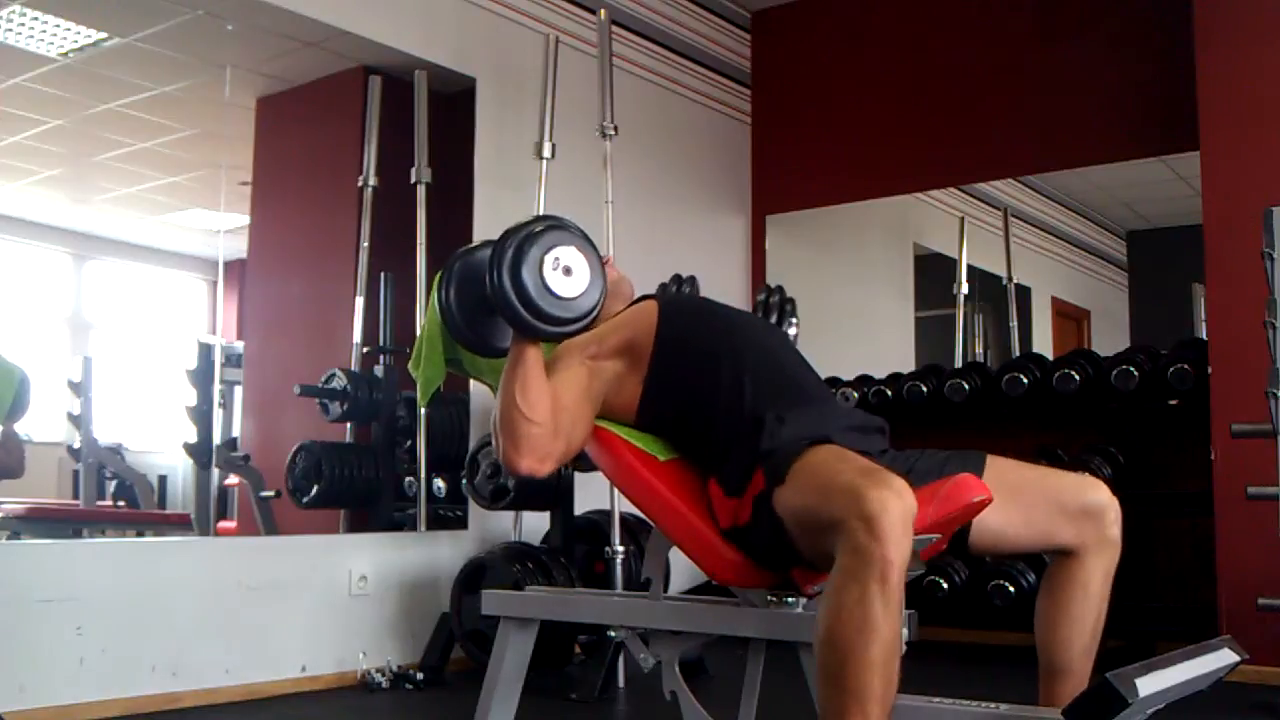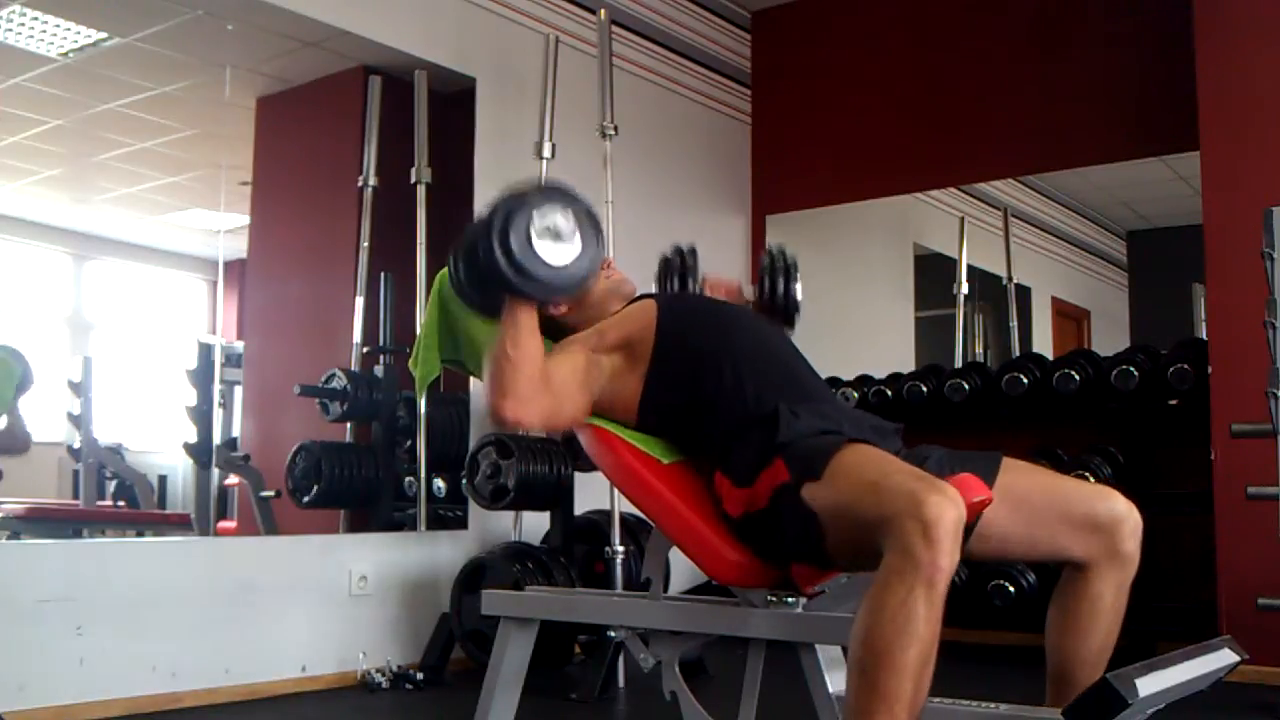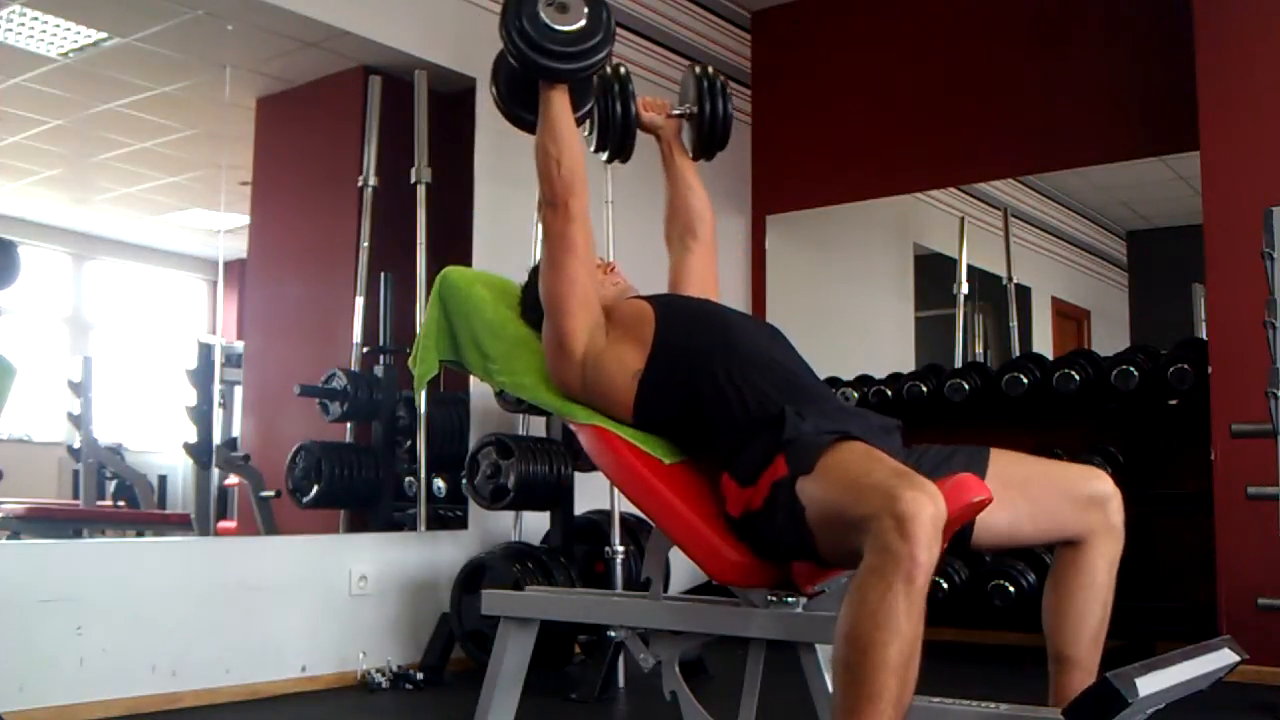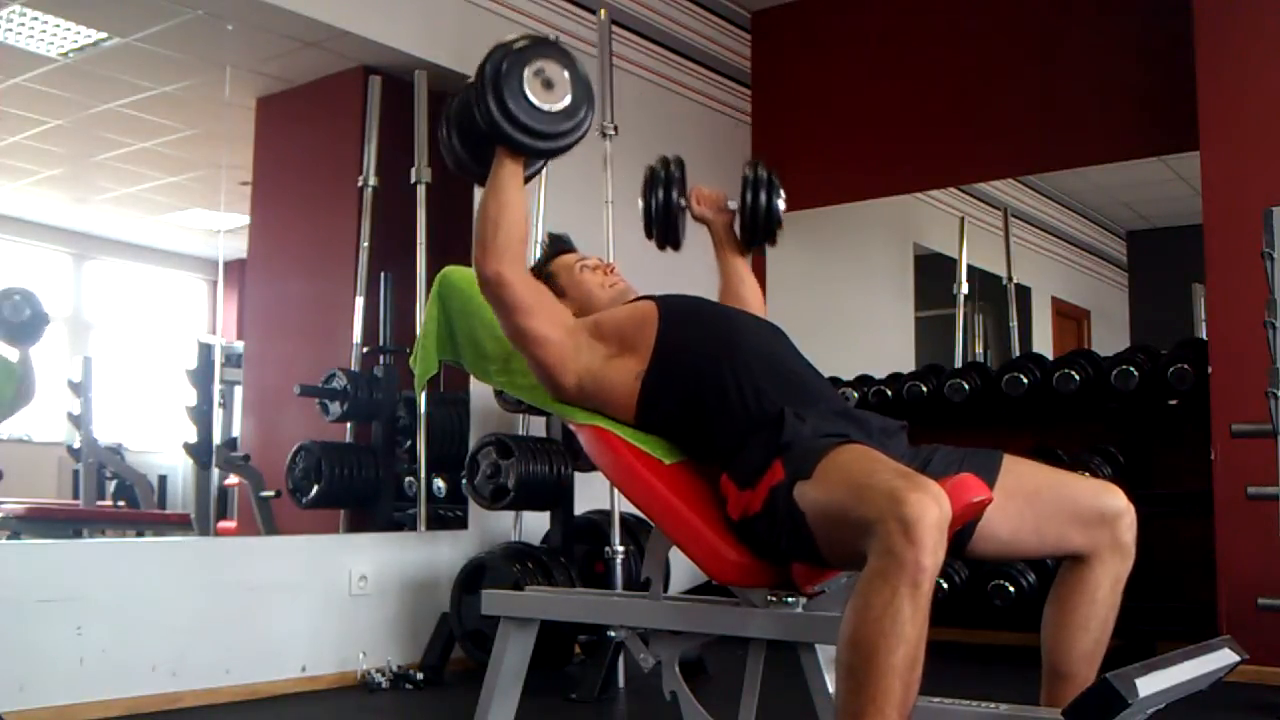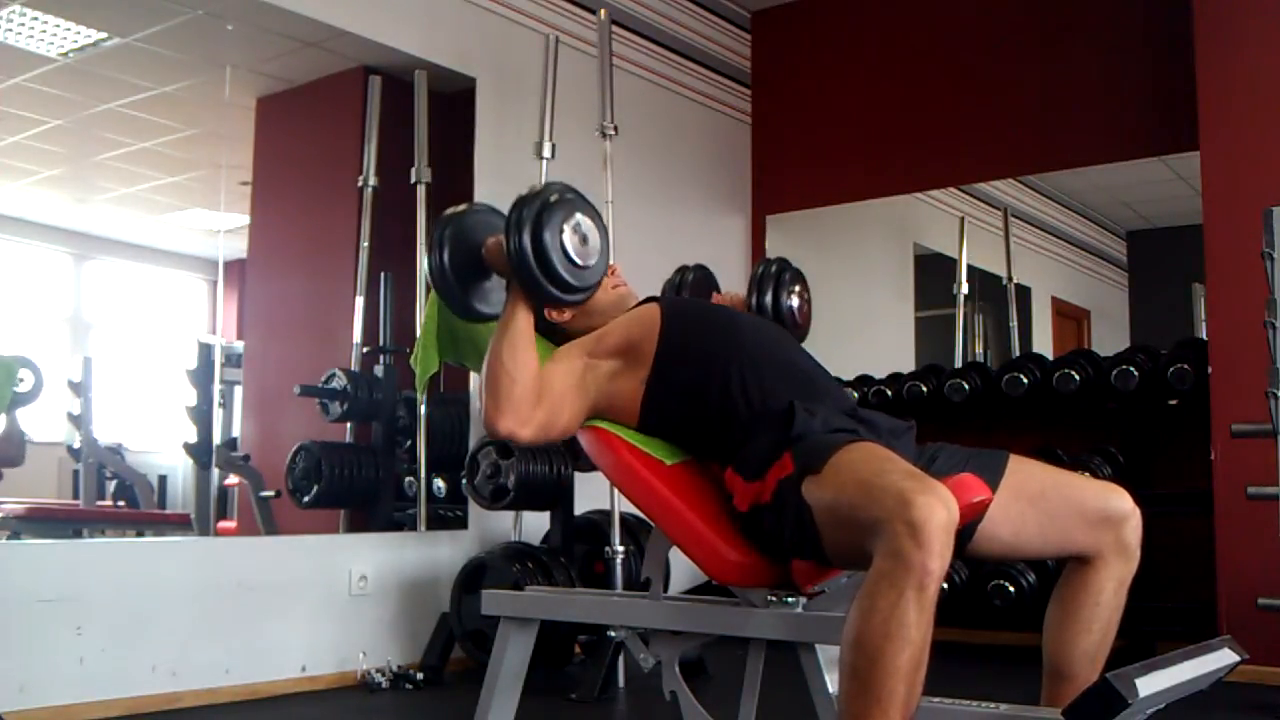
dt=1s
person 1, frame 1
left shoulder: (663, 324)
right shoulder: (592, 348)
right elbow: (530, 453)
left wrist: (758, 333)
right wrist: (527, 326)
left hip: (860, 447)
right hip: (775, 456)
left knee: (1093, 512)
right knee: (878, 514)
person 1, frame 2
left shoulder: (665, 326)
right shoulder: (588, 347)
right elbow: (517, 405)
left wrist: (741, 311)
right wrist: (522, 289)
left hip: (858, 436)
right hip: (780, 453)
left knee: (1112, 524)
right knee: (929, 519)
person 1, frame 3
left shoulder: (670, 322)
right shoulder: (582, 343)
left elbow: (693, 235)
right elbow: (564, 205)
left wrist: (670, 140)
right wrist: (555, 88)
left hip: (860, 438)
right hip: (780, 461)
left knee: (1095, 501)
right knee: (909, 515)
person 1, frame 4
left shoulder: (662, 333)
right shoulder: (580, 349)
left elbow: (748, 324)
right elbow: (500, 269)
left wrist: (723, 233)
right wrist: (510, 156)
left hip: (864, 435)
right hip: (782, 456)
left knee: (1107, 516)
right knee: (914, 517)
person 1, frame 5
left shoulder: (670, 332)
right shoulder: (587, 357)
right elbow: (513, 418)
left wrist: (749, 322)
right wrist: (520, 285)
left hip: (867, 431)
right hip: (790, 449)
left knee: (1112, 519)
right knee: (920, 520)
